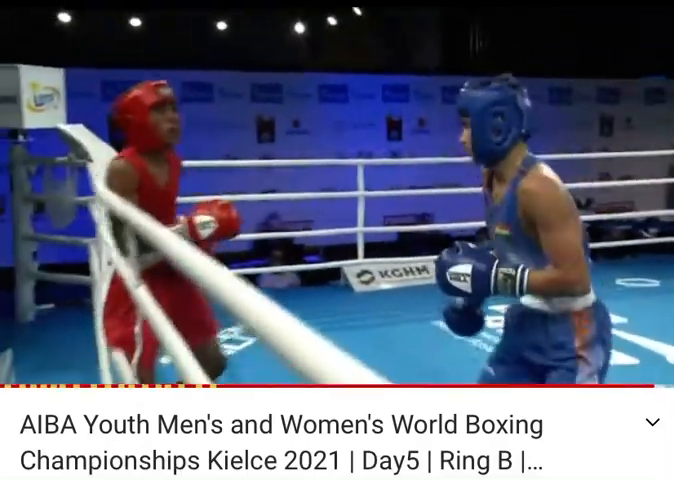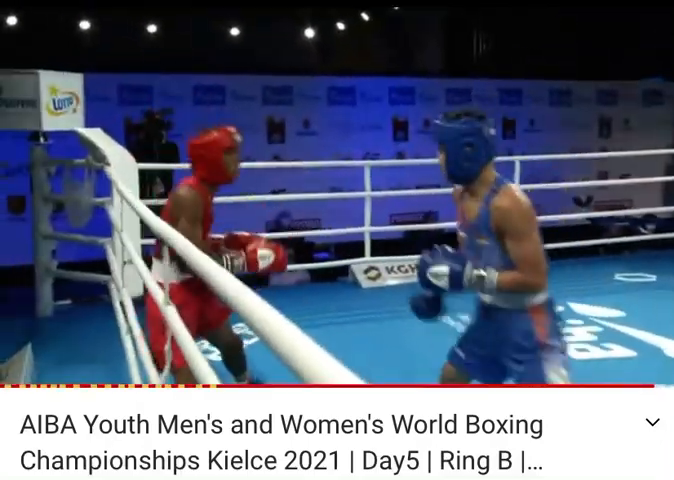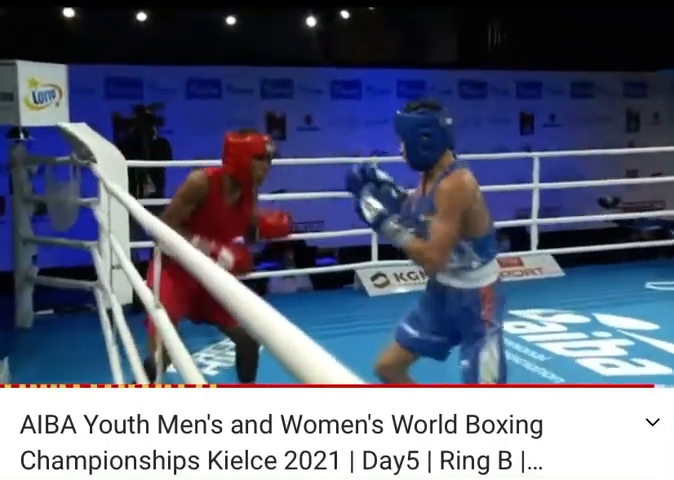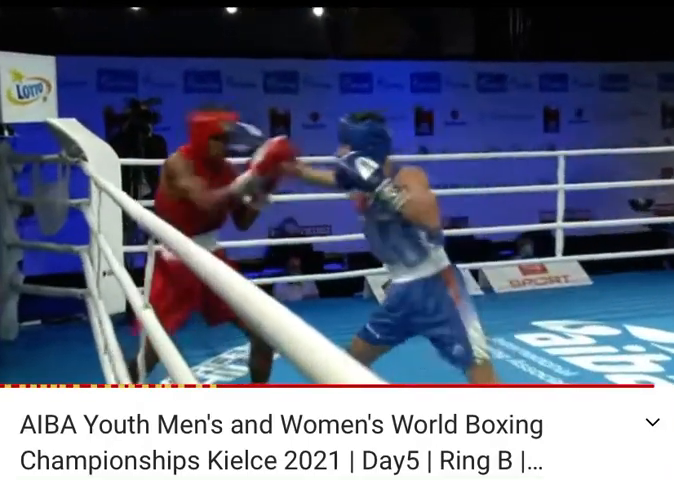
dt=0.3s
person 1, frame 1
left shoulder: (539, 186)
right shoulder: (492, 176)
left elbow: (575, 280)
left wrist: (491, 277)
right wrist: (476, 278)
left hip: (571, 329)
right hip: (528, 319)
person 1, frame 2
left shoulder: (508, 203)
right shoulder: (461, 194)
left elbow: (535, 280)
left wrist: (466, 276)
right wrist: (443, 275)
left hip: (529, 321)
right hip: (490, 314)
right knee: (450, 382)
person 1, frame 3
left shoulder: (456, 185)
right shoulder: (432, 176)
left elbow: (432, 259)
left wrist: (385, 223)
right wrist: (388, 189)
left hip: (476, 301)
right hip: (441, 293)
right knee: (388, 367)
person 1, frame 4
left shoulder: (407, 178)
right shoulder: (362, 177)
left elbow: (430, 219)
right elbow: (302, 172)
left wrist: (378, 185)
left hip: (439, 288)
right hip: (402, 292)
left knee: (484, 384)
right knee: (353, 359)
person 2, frame 1
left shoulder: (172, 161)
right shoulder: (123, 169)
right elbow: (129, 241)
left wrist: (197, 228)
right wrist: (190, 229)
left hip: (172, 271)
left knee: (213, 361)
right knee: (142, 383)
person 2, frame 2
left shoulder: (204, 189)
right shoulder: (188, 196)
left wrist: (232, 242)
right wrist: (247, 259)
left hip: (192, 285)
right hip: (171, 290)
left knee: (230, 342)
right knee: (186, 383)
left ankle: (245, 386)
person 2, frame 3
left shoulder: (248, 190)
right shoulder: (201, 182)
left elbow: (248, 232)
right elbow: (166, 229)
left wrist: (266, 227)
right wrist: (213, 252)
right hip: (173, 269)
left knee: (247, 336)
right knee: (161, 356)
person 2, frame 4
left shoulder: (221, 166)
right shoulder: (179, 163)
left elbow: (243, 222)
right elbow: (208, 203)
left wrist: (263, 185)
right wrist: (256, 170)
right hip: (176, 268)
right knee: (152, 352)
